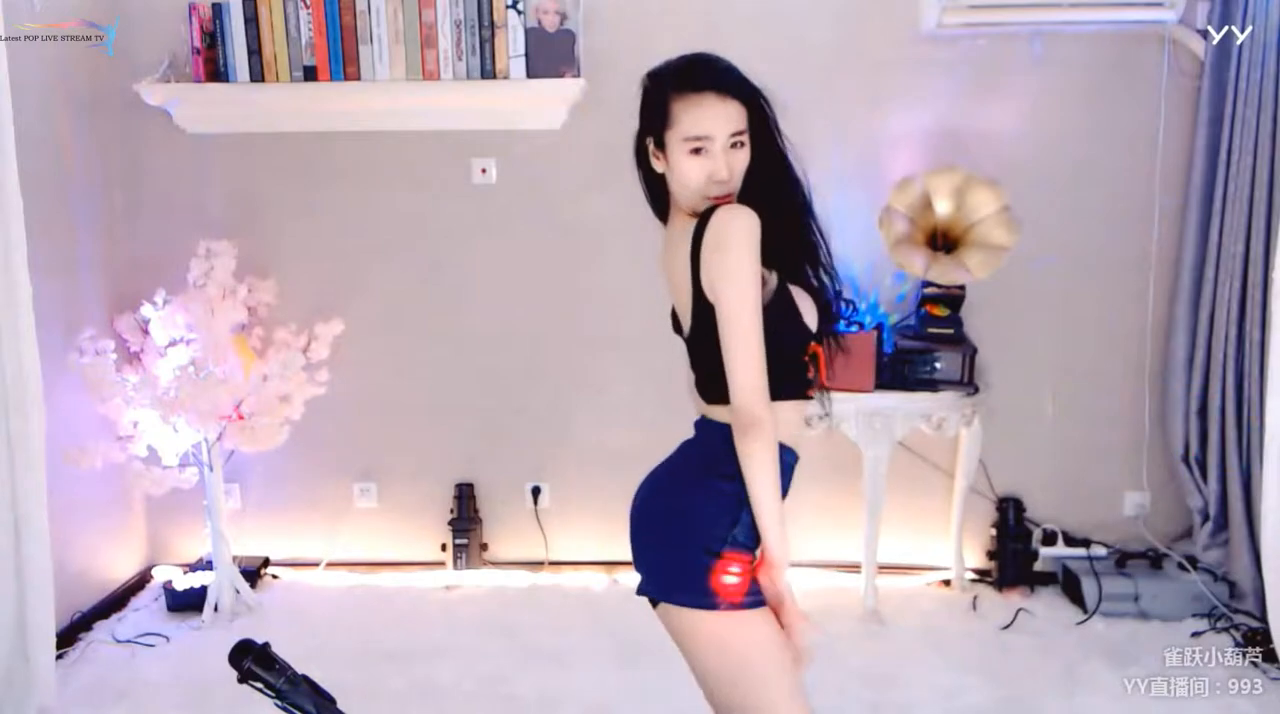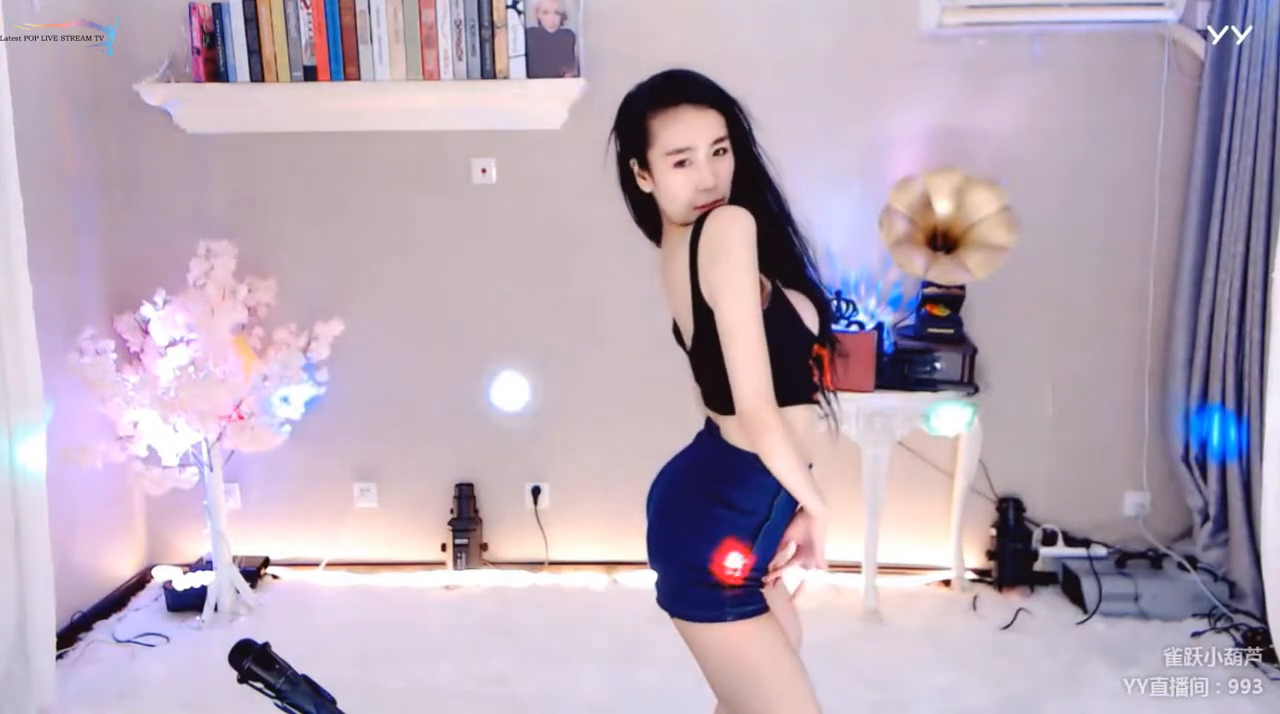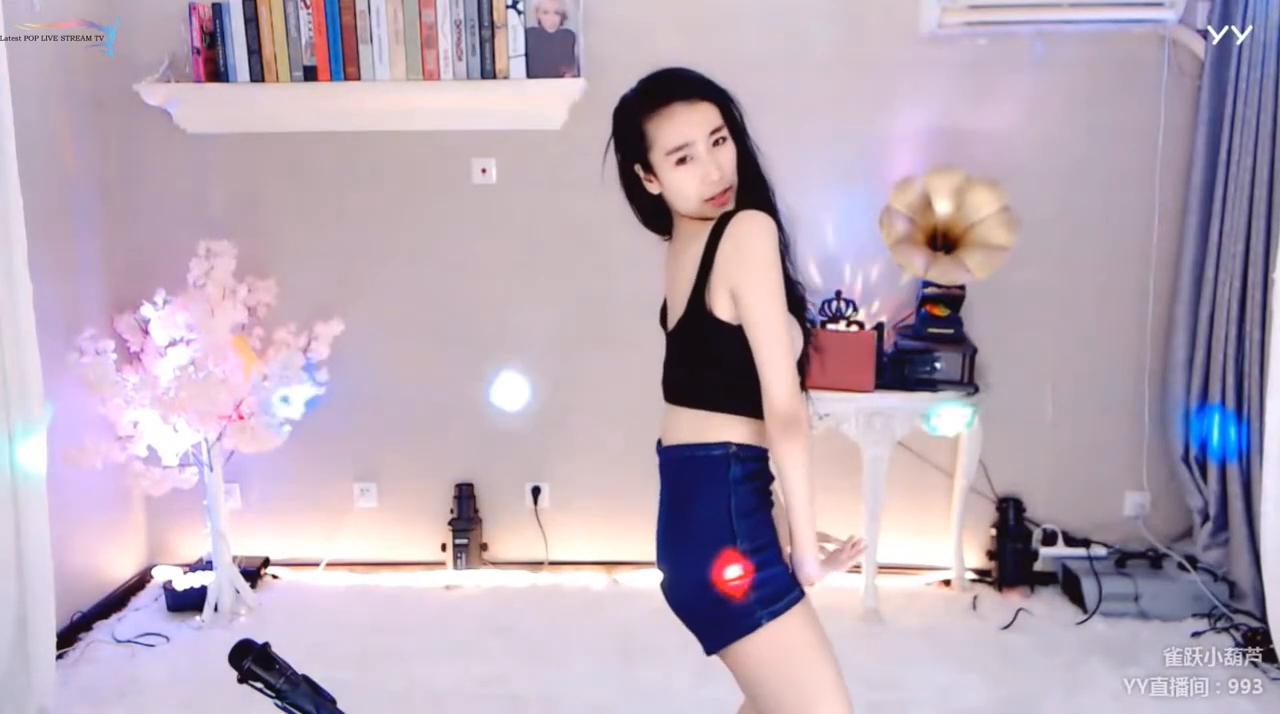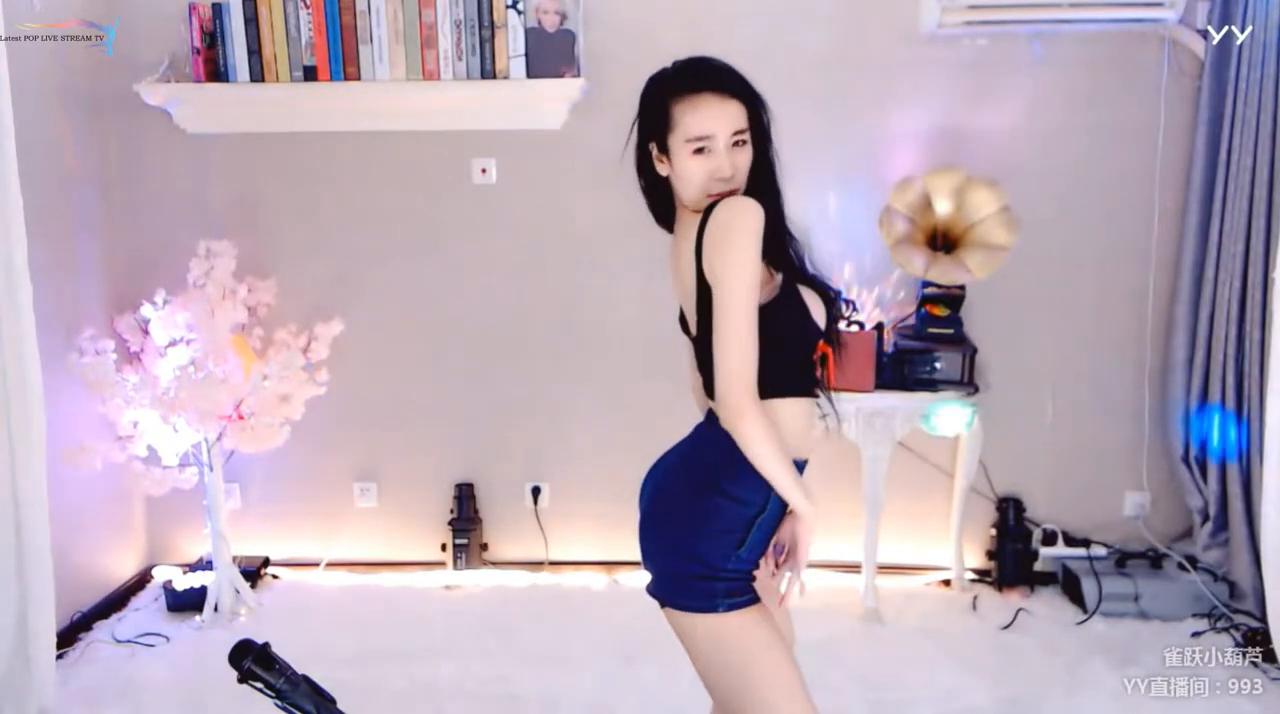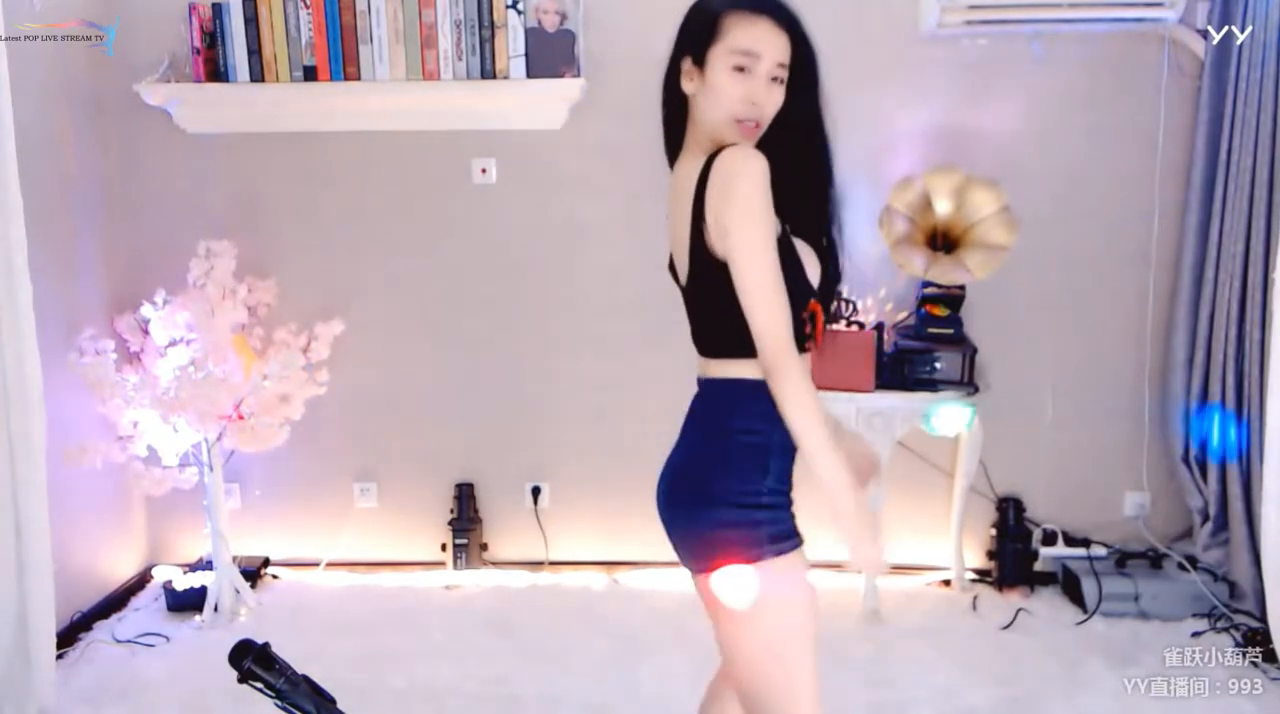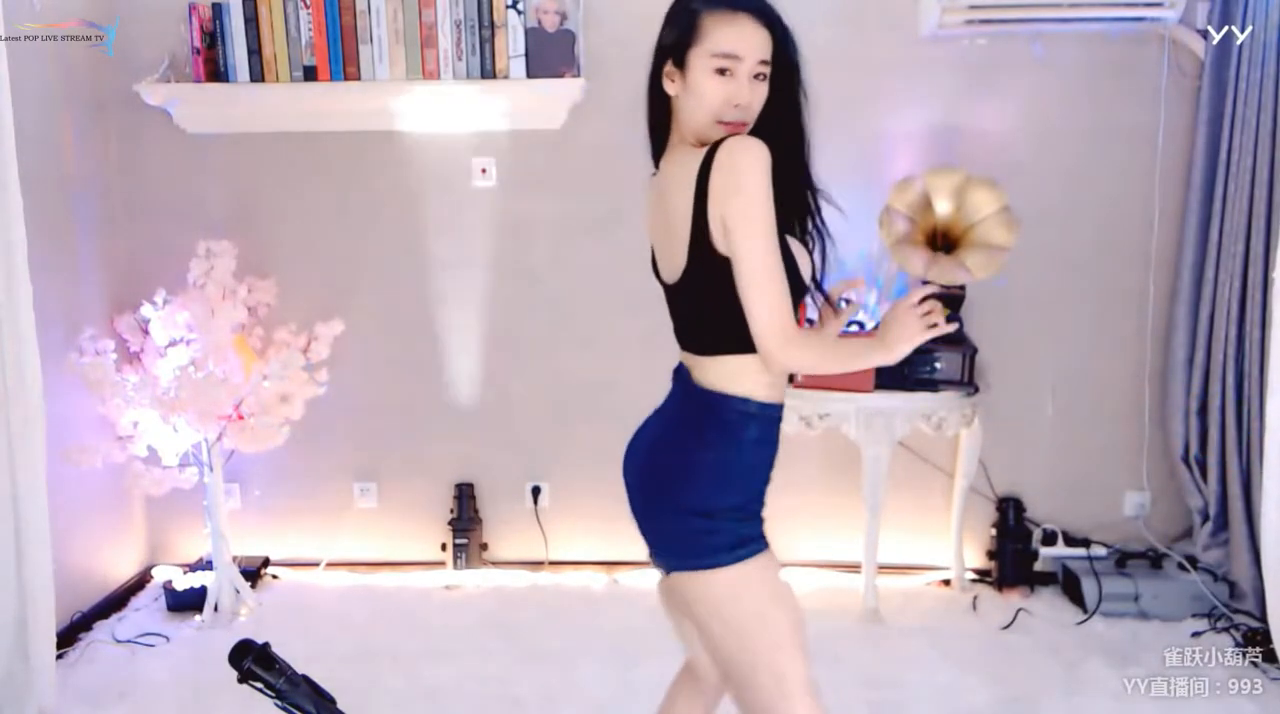
dt=0.7s
person 1, frame 1
left shoulder: (683, 232)
right shoulder: (735, 223)
right elbow: (750, 412)
right wrist: (775, 552)
left hip: (695, 503)
right hip: (707, 522)
left knee: (775, 661)
person 1, frame 2
left shoulder: (682, 245)
right shoulder: (729, 227)
right elbow: (757, 410)
right wrist: (812, 507)
left hip: (707, 494)
right hip: (720, 518)
left knee: (773, 657)
person 1, frame 3
left shoulder: (688, 240)
right shoulder: (749, 231)
right elbow: (784, 411)
right wrist: (806, 547)
left hip: (701, 501)
right hip: (723, 508)
person 1, frame 4
left shoulder: (695, 235)
right shoulder: (739, 218)
right elbow: (738, 402)
left wrist: (775, 510)
right wrist: (803, 507)
left hip: (707, 497)
right hip: (709, 522)
person 1, frame 5
left shoulder: (695, 177)
right shoulder: (743, 169)
right elbow: (777, 354)
left wrist: (831, 447)
right wrist: (838, 481)
left hip: (714, 462)
right hip: (737, 478)
person 1, frame 6
left shoulder: (667, 177)
right shoulder: (742, 159)
right elbow: (779, 347)
left wrist: (822, 323)
right wrist: (884, 344)
left hip: (673, 451)
right hip: (708, 473)
